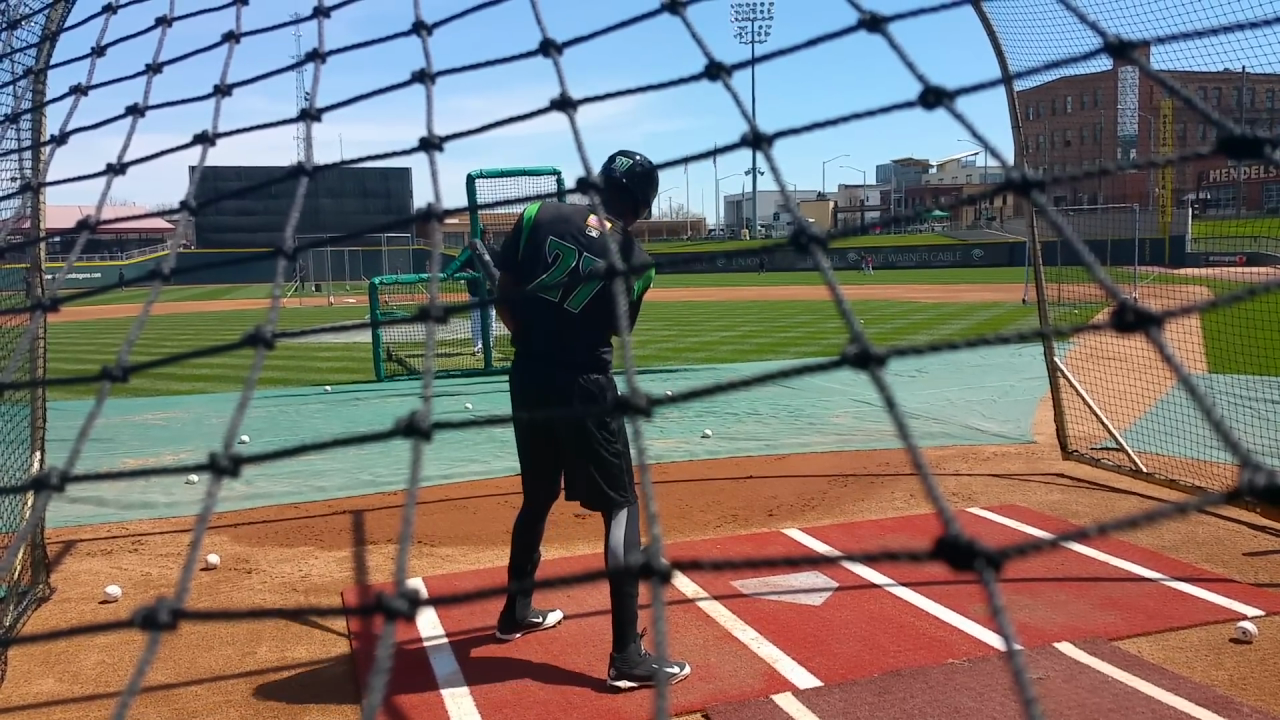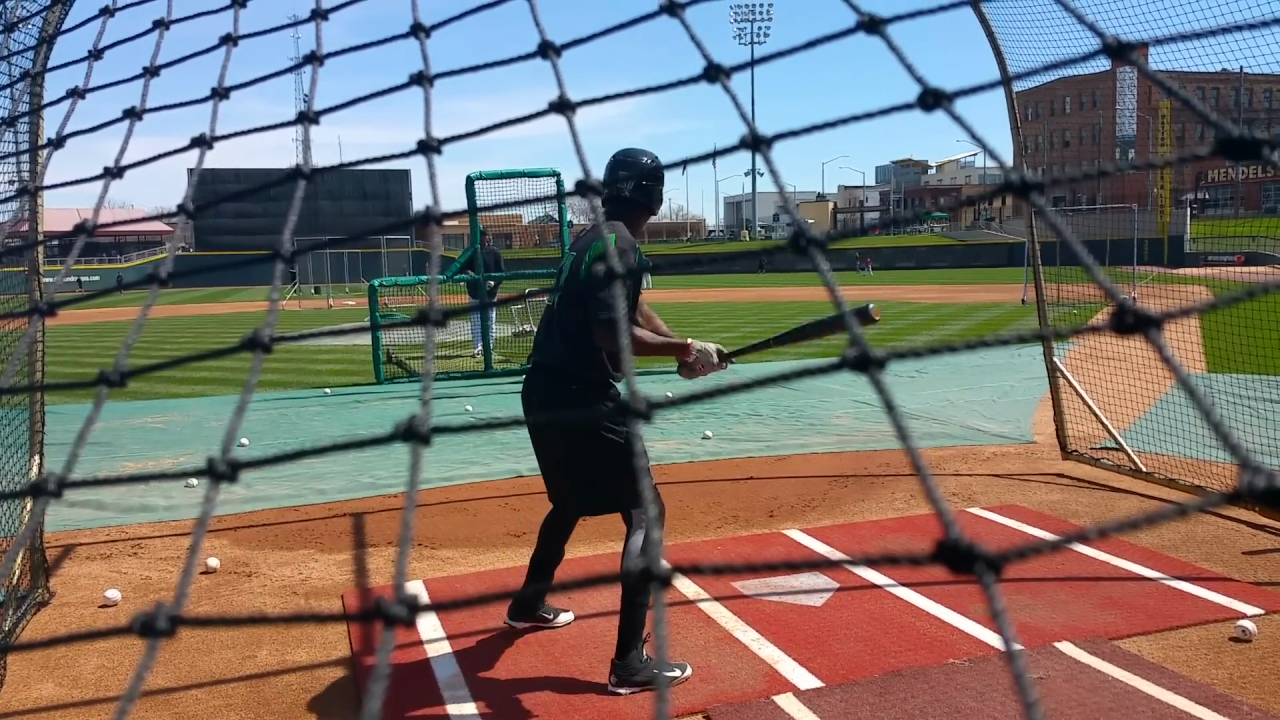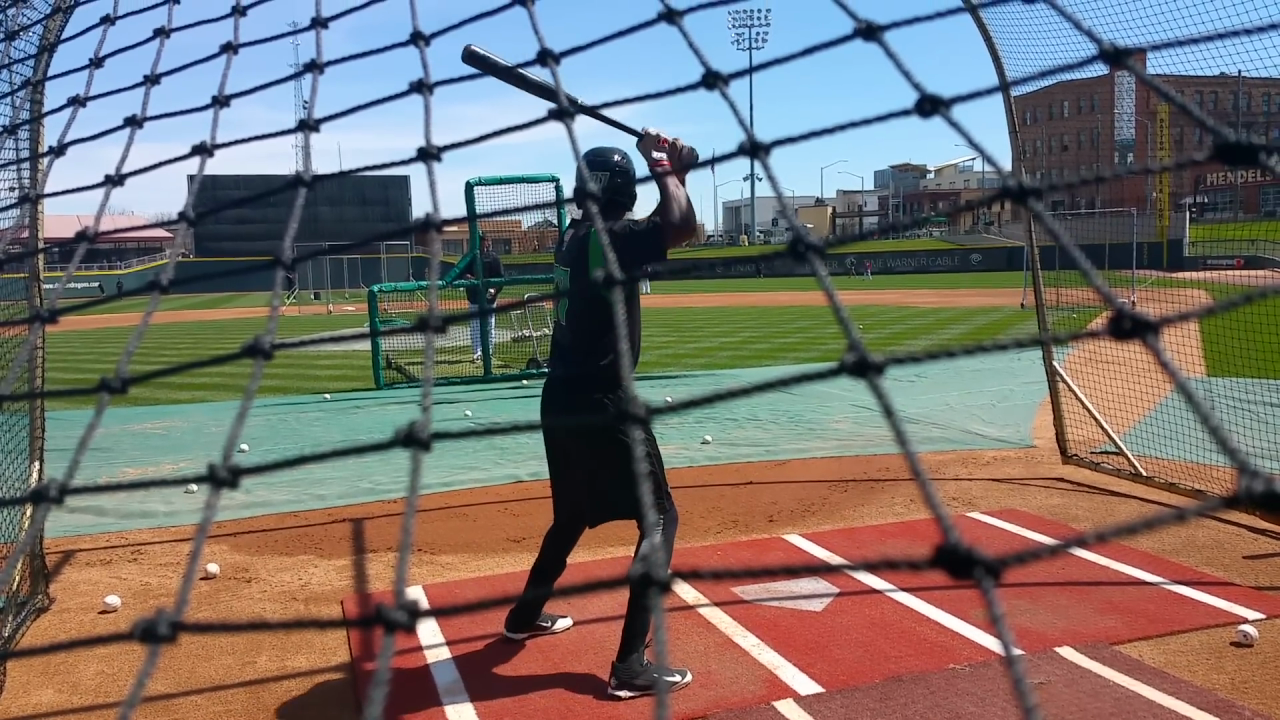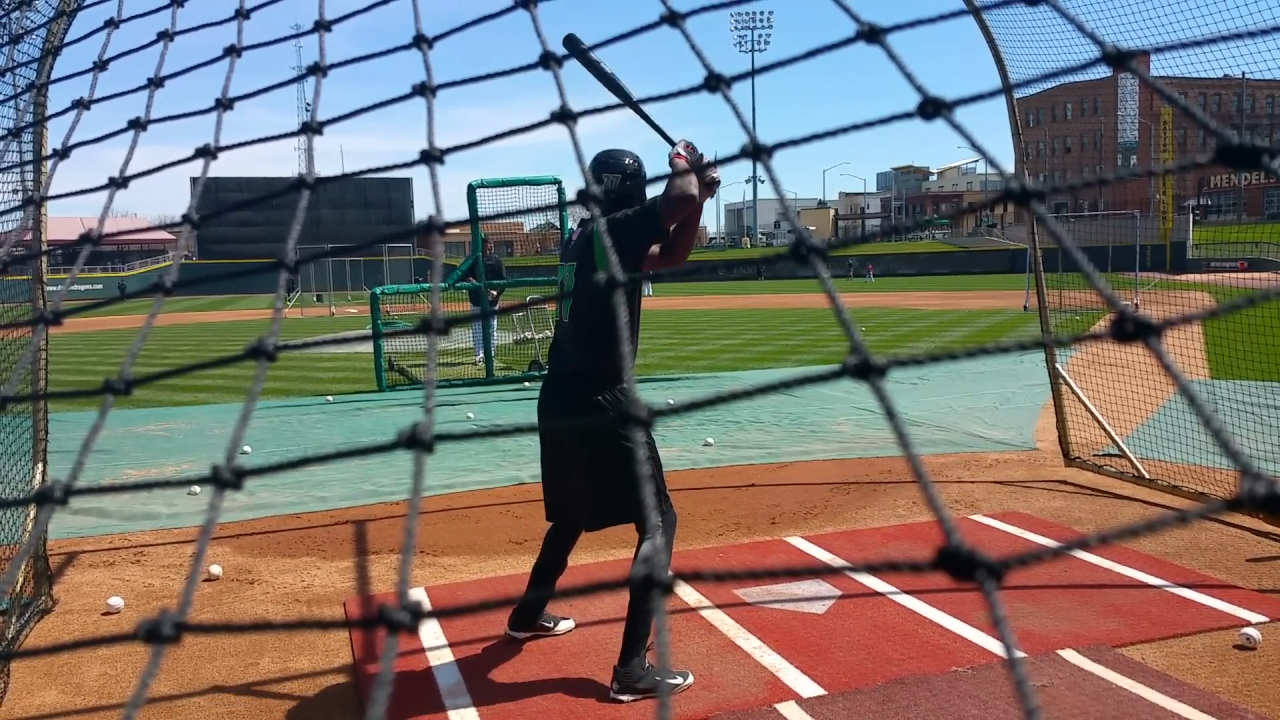
dt=0.5s
person 1, frame 1
left shoulder: (541, 216)
right shoulder: (636, 263)
left elbow: (503, 296)
right elbow: (610, 328)
left hip: (529, 377)
right hip: (584, 385)
left knee: (538, 496)
right knee: (620, 508)
left ankle: (516, 611)
right ankle: (628, 655)
person 1, frame 2
left shoulder: (592, 235)
right shoulder: (615, 244)
left elbow: (631, 309)
right elbow: (612, 336)
left wrist: (680, 348)
right wrist: (685, 349)
left hip: (544, 388)
right hip: (580, 395)
left knee: (572, 497)
right knee: (645, 515)
left ankle: (529, 602)
right ankle: (629, 662)
person 1, frame 3
left shoulder: (574, 237)
right shoulder: (608, 239)
left elbow: (665, 229)
right elbow: (682, 227)
left wrist: (672, 173)
right wrist: (664, 170)
left hip: (561, 398)
right hip: (601, 403)
left knee: (574, 512)
right knee: (660, 518)
left ankle: (526, 613)
right ankle: (630, 665)
person 1, frame 4
left shoulder: (584, 237)
right shoulder: (613, 232)
left elbow: (673, 254)
right elbow: (678, 200)
left wrist: (699, 197)
right wrist: (683, 167)
left hip: (559, 397)
right hip: (598, 403)
left knee: (572, 513)
right knee: (658, 521)
left ankle: (528, 614)
right ankle: (633, 668)
